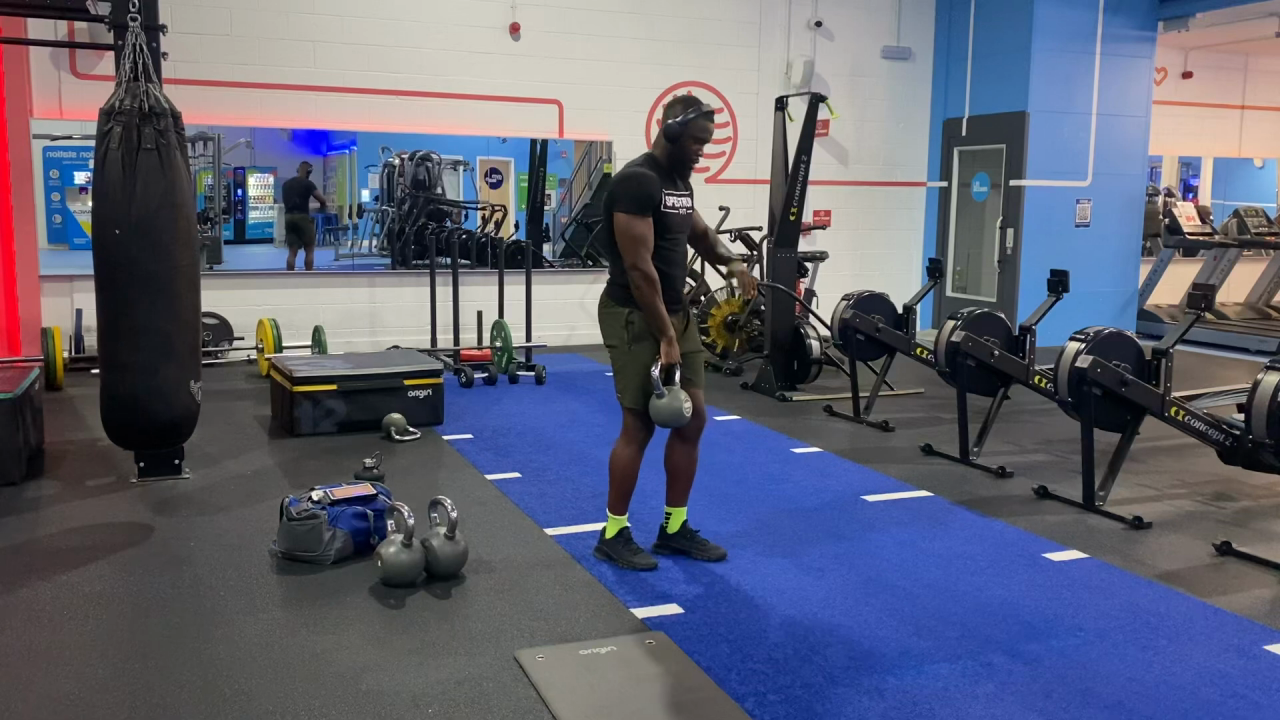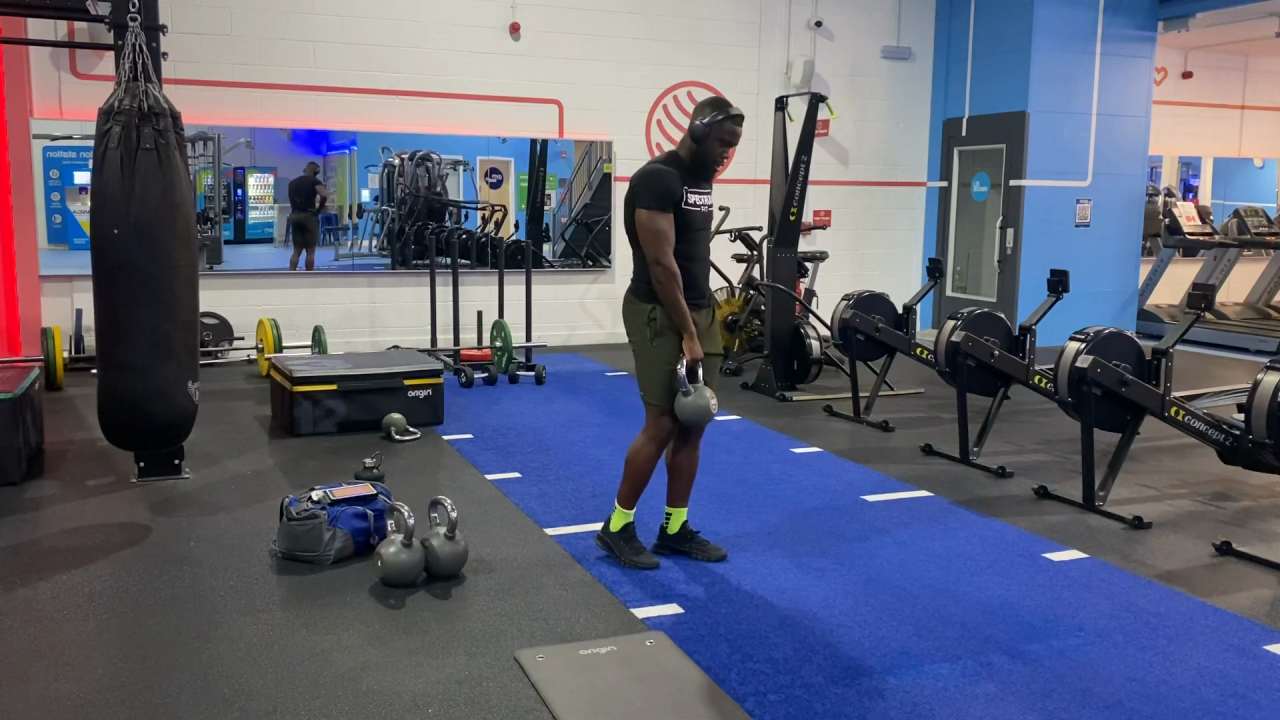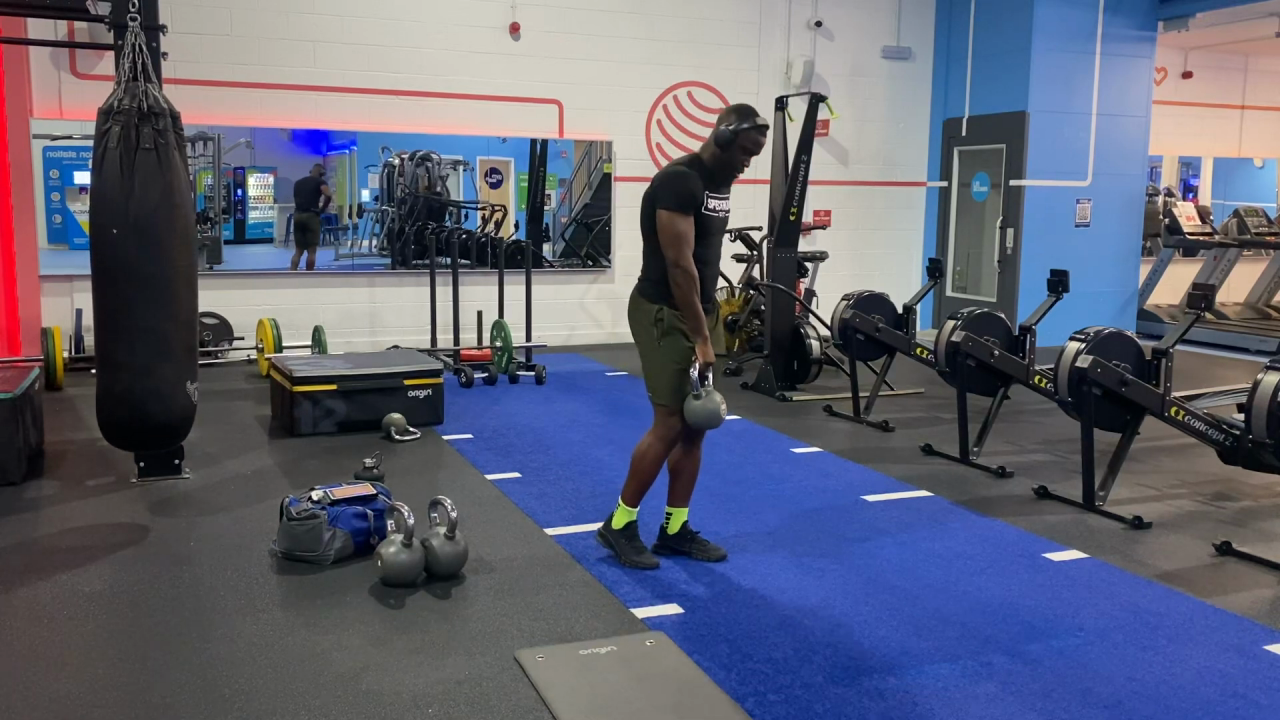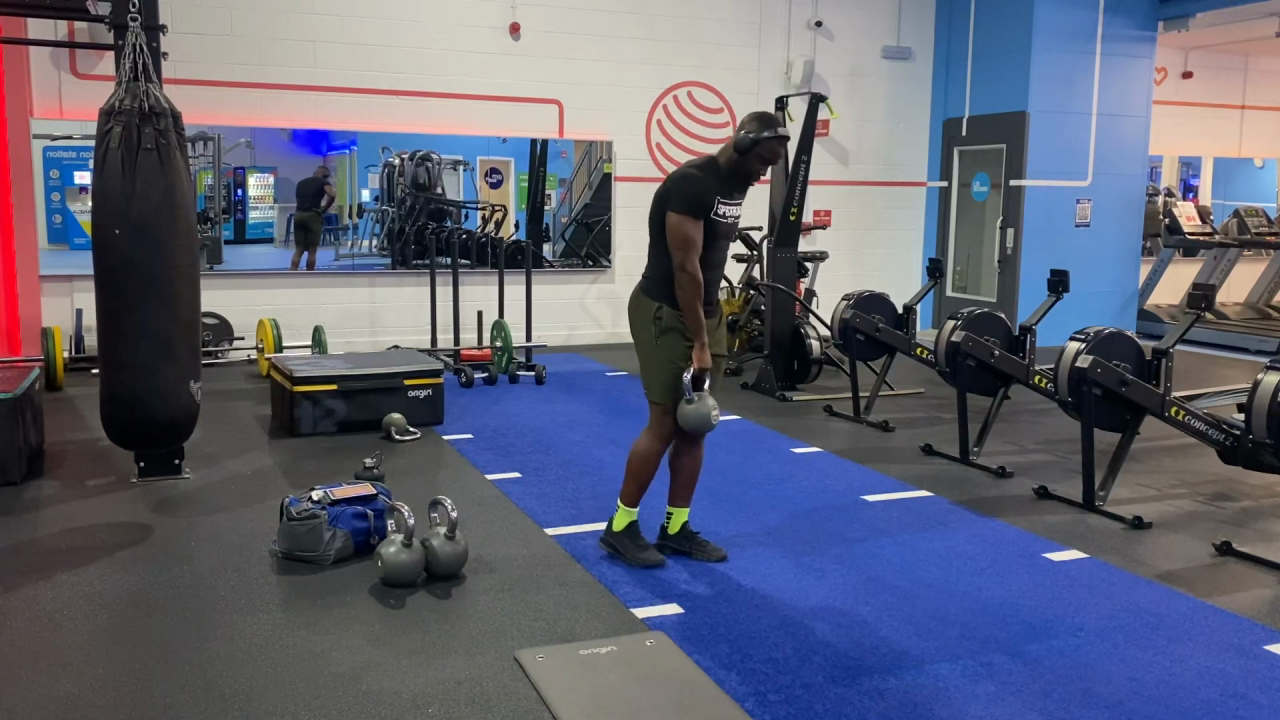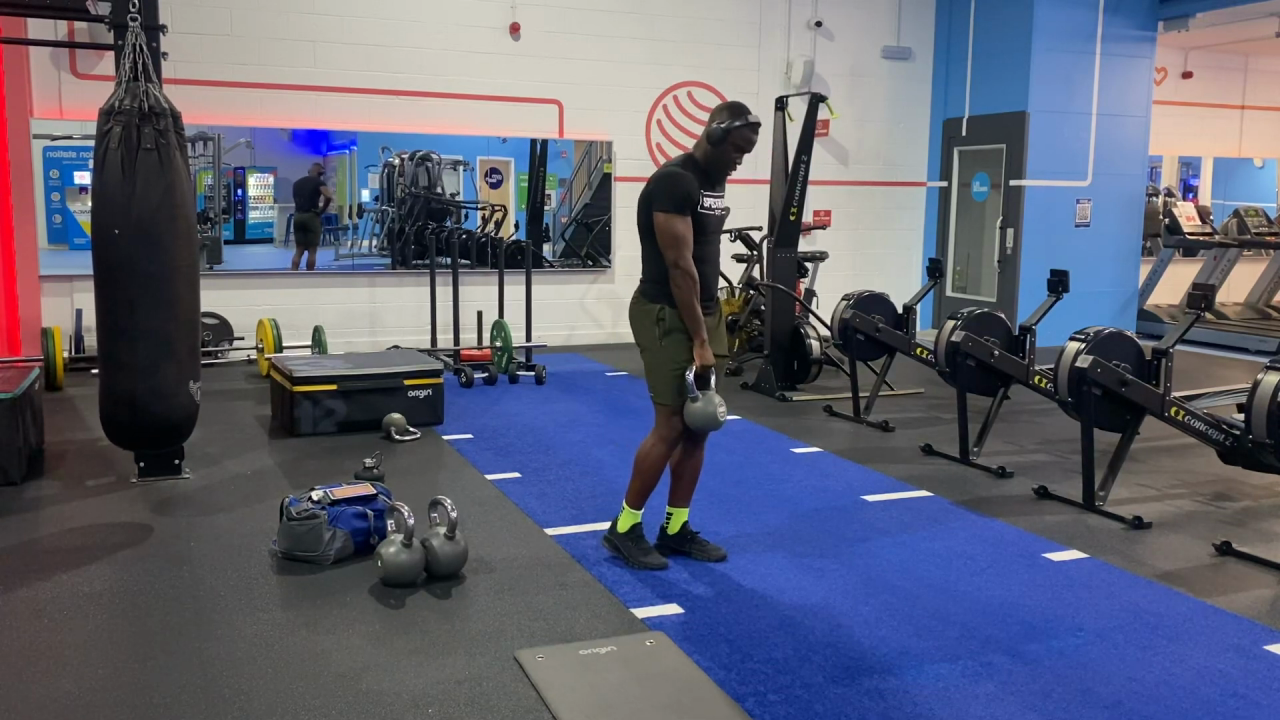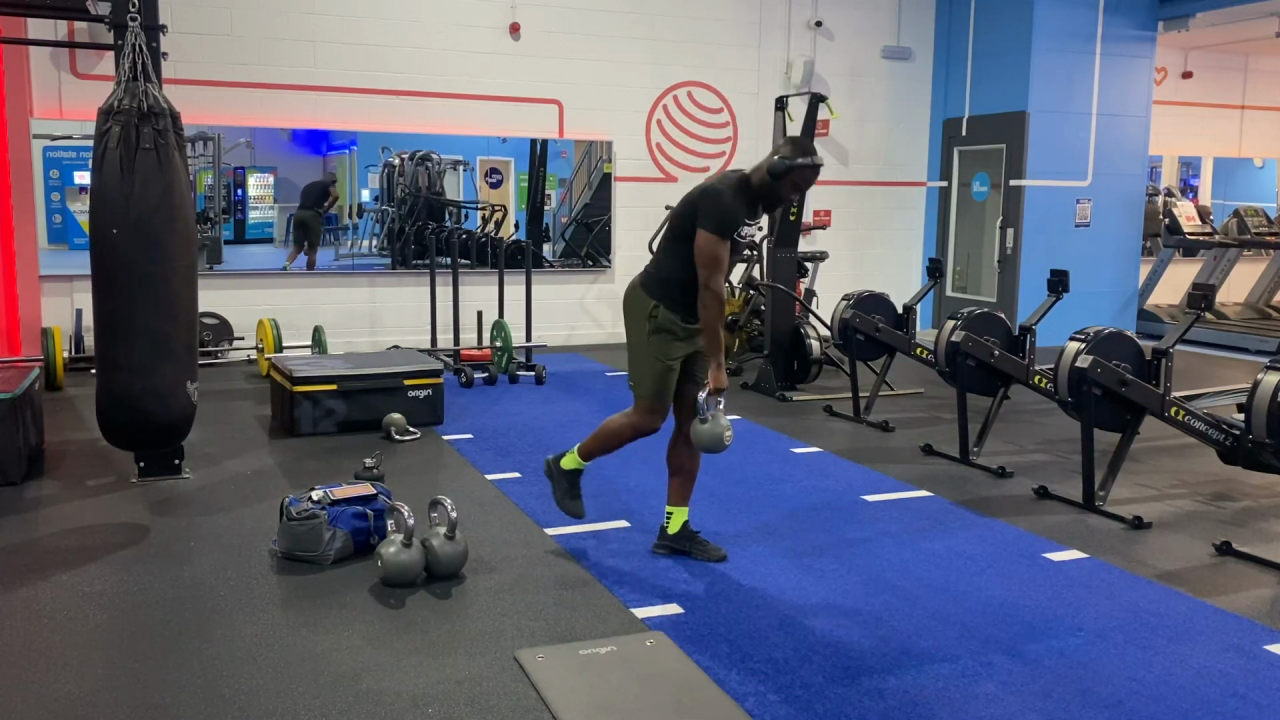
dt=0.7s
person 1, frame 1
left shoulder: (679, 180)
right shoulder: (635, 182)
left elbow: (697, 231)
right elbow: (637, 268)
left wrist: (731, 262)
right wrist: (665, 337)
left hip: (677, 311)
right hip: (635, 317)
left knee: (692, 419)
right knee: (638, 426)
left ankle: (674, 528)
right ankle: (614, 533)
person 1, frame 2
left shoulder: (702, 178)
right shoulder: (657, 179)
right elbow: (661, 264)
right wrist: (686, 334)
left hip: (700, 310)
right hip: (659, 315)
left knee: (692, 424)
right knee: (662, 425)
left ankle: (675, 528)
right ankle: (618, 526)
person 1, frame 3
left shoulder: (720, 182)
right shoulder: (679, 181)
right elbow: (679, 265)
left wrist: (705, 330)
right wrist: (701, 339)
left hip: (699, 310)
right hip: (663, 313)
left knee: (696, 422)
right knee: (670, 424)
left ankle: (675, 528)
right ankle: (620, 525)
person 1, frame 4
left shoulder: (735, 187)
right shoulder: (692, 183)
right elbow: (685, 269)
left wrist: (708, 334)
right wrist: (699, 345)
left hip: (704, 308)
right hip: (664, 310)
right knee: (665, 422)
left ankle: (675, 528)
right ankle: (621, 526)
person 1, frame 5
left shoulder: (715, 182)
right shoulder: (674, 181)
right elbow: (679, 267)
left wrist: (709, 330)
right wrist: (699, 342)
left hip: (706, 312)
right hip: (666, 315)
right knee: (672, 425)
left ankle: (675, 529)
right ankle: (624, 528)
person 1, frame 6
left shoulder: (755, 200)
right shoulder: (722, 200)
right elbow: (711, 287)
left wrist: (714, 358)
right wrist: (717, 365)
left hip: (692, 314)
right hip: (658, 310)
left knee: (693, 422)
right knee: (648, 418)
left ankle: (674, 529)
right ankle: (566, 466)
